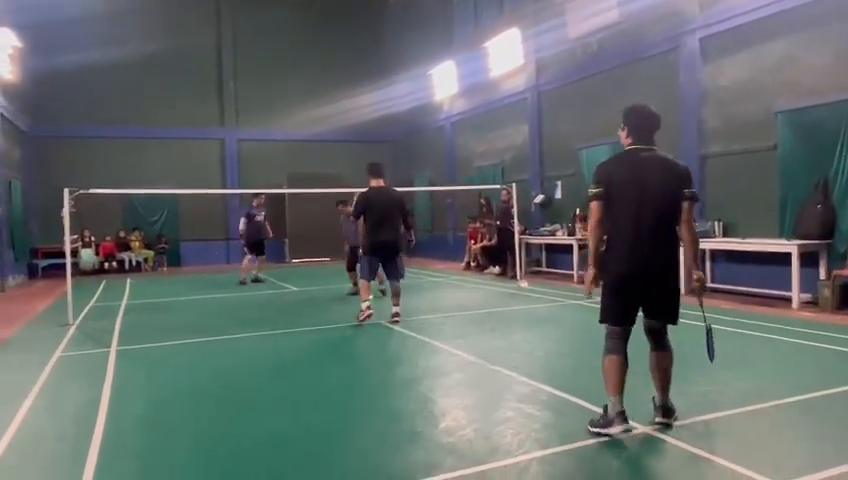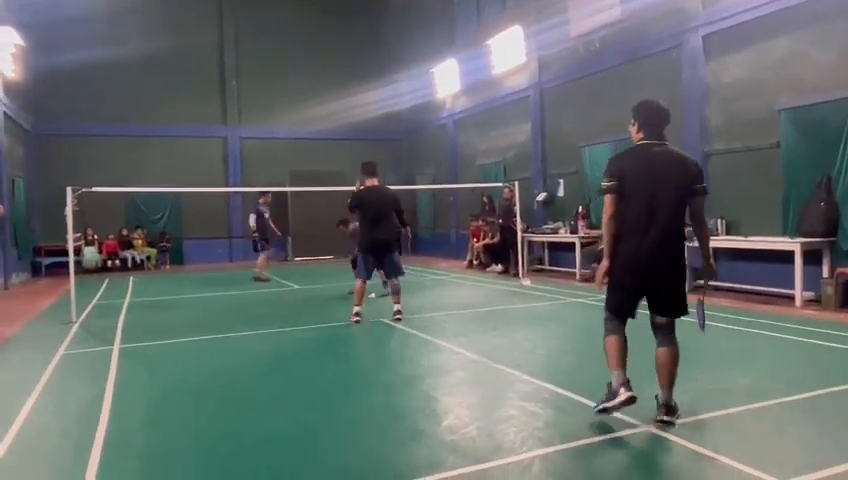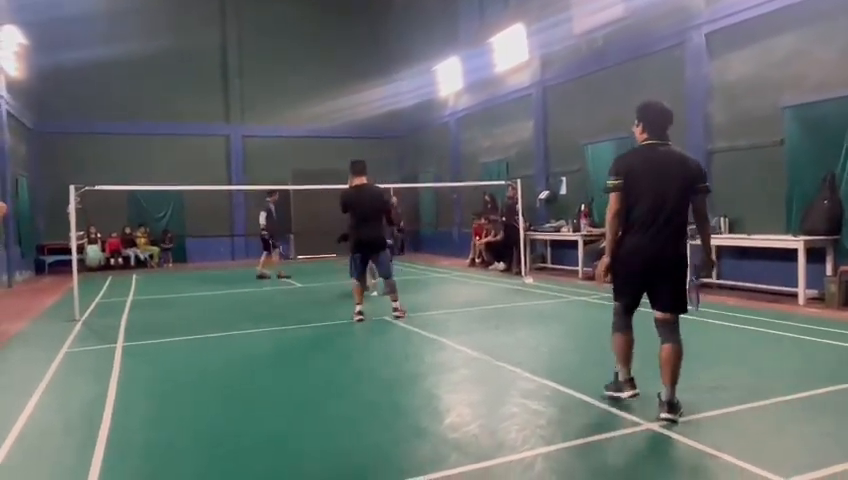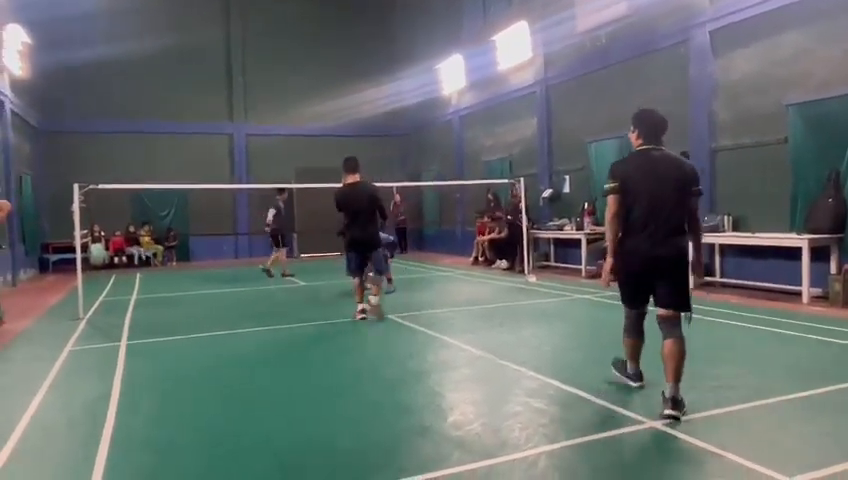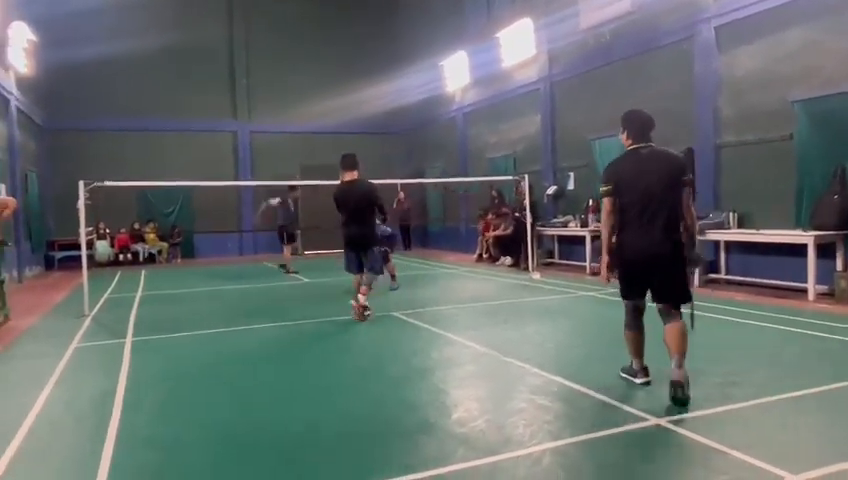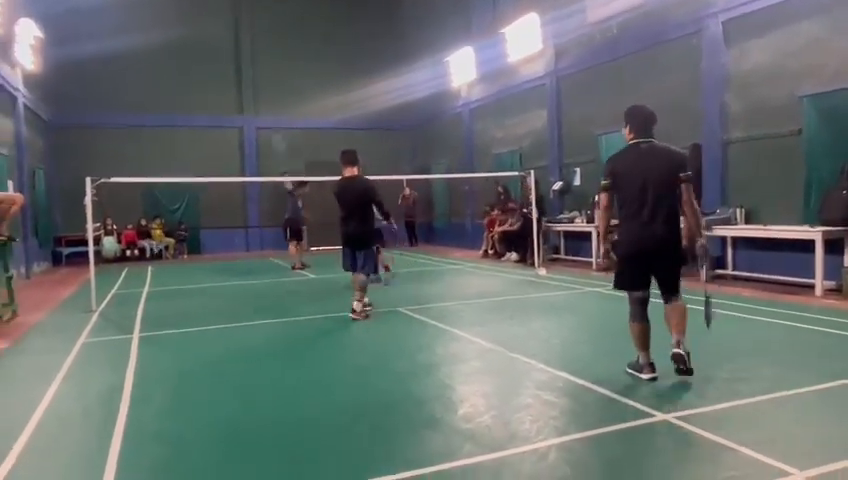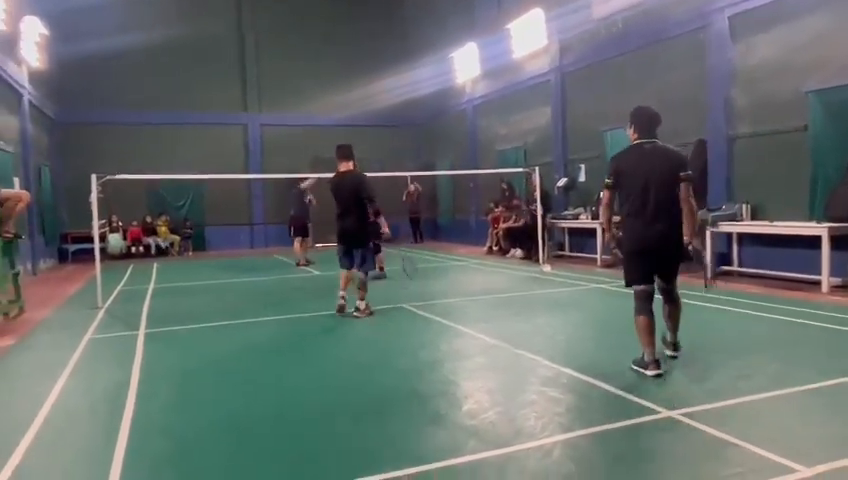
dt=0.2s
person 1, frame 1
left shoulder: (607, 170)
right shoulder: (677, 171)
left elbow: (596, 222)
right elbow: (685, 225)
left wrist: (593, 265)
right wrist: (695, 269)
left hip: (620, 267)
right hip: (662, 267)
left knee: (615, 338)
right knee: (658, 334)
left ankle: (614, 413)
right ankle: (663, 406)
person 1, frame 2
left shoulder: (619, 164)
right shoulder: (688, 166)
left elbow: (610, 216)
right elbow: (698, 217)
left wrist: (606, 257)
right wrist: (706, 257)
left hip: (629, 259)
right hip: (670, 260)
left knee: (614, 320)
right knee: (664, 329)
left ankle: (619, 385)
right ankle: (665, 403)
person 1, frame 3
left shoulder: (625, 162)
right shoulder: (691, 165)
left elbow: (614, 213)
right elbow: (700, 214)
left wrist: (608, 254)
right wrist: (706, 250)
left hip: (632, 254)
right hip: (671, 256)
left knee: (622, 314)
right knee: (668, 325)
left ankle: (624, 380)
right ankle: (668, 401)
person 1, frame 4
left shoulder: (621, 168)
right shoulder: (685, 169)
left elbow: (613, 214)
right elbow: (692, 217)
left wrist: (610, 255)
right wrist: (697, 254)
left hip: (633, 255)
right hip: (672, 256)
left knee: (633, 315)
right knee: (670, 323)
left ankle: (632, 370)
right ankle: (672, 398)
person 1, frame 5
left shoulder: (614, 169)
right shoulder: (675, 161)
left elbow: (609, 214)
right elbow: (686, 208)
left wrist: (606, 255)
left hip: (630, 251)
right hip: (667, 249)
left knee: (633, 309)
right knee: (671, 311)
left ankle: (638, 368)
right ankle: (677, 370)
person 1, frame 6
left shoulder: (615, 163)
right shoulder: (675, 157)
left elbow: (605, 206)
right elbow: (687, 201)
left wrist: (604, 240)
right wrist: (697, 235)
left hip: (631, 242)
right hip: (666, 240)
left knee: (638, 302)
right knee: (672, 294)
left ankle: (645, 363)
right ankle: (679, 347)
person 1, frame 7
left shoulder: (619, 161)
right shoulder: (677, 157)
left elbow: (607, 202)
right elbow: (686, 201)
left wrist: (608, 231)
right wrist: (690, 235)
left hip: (636, 239)
right hip: (670, 237)
left knee: (642, 297)
right knee: (668, 289)
left ankle: (650, 360)
right ankle: (672, 341)
person 2, frame 1
left shoulder: (365, 196)
right shoulder: (396, 195)
left elbow: (354, 216)
right elbow: (406, 219)
left wrist: (356, 202)
right wrist: (411, 236)
left hip: (371, 244)
right hip: (392, 244)
left knee: (365, 278)
right knee: (394, 278)
left ankle: (366, 306)
right ankle: (396, 311)
person 2, frame 2
left shoulder: (359, 195)
right shoulder: (390, 194)
left elbow: (351, 209)
right elbow: (401, 216)
right wrist: (407, 230)
left hip: (367, 243)
right hip: (387, 242)
left knee: (361, 278)
right knee: (393, 277)
left ankle: (356, 311)
right ankle: (397, 309)
person 2, frame 3
left shoulder: (346, 194)
right shoulder: (378, 192)
right elbow: (388, 215)
left hip: (357, 242)
right hip: (377, 240)
left knee: (358, 278)
right knee: (387, 275)
left ankle: (358, 310)
right ankle: (396, 307)
person 2, frame 4
left shoulder: (340, 193)
right shoulder: (370, 189)
right elbow: (382, 212)
right wrist: (384, 221)
left hip: (352, 240)
right hip: (371, 238)
left knee: (358, 275)
right knee: (378, 271)
left ankle: (361, 308)
right ankle: (374, 300)
person 2, frame 5
left shoulder: (338, 191)
right shoulder: (368, 187)
right elbow: (380, 208)
right wrist: (383, 217)
left hip: (350, 237)
right hip: (367, 236)
left knee: (358, 272)
right knee: (372, 270)
left ankle: (363, 305)
right ankle: (361, 299)
person 2, frame 6
left shoulder: (338, 186)
right shoulder: (366, 183)
right elbow: (380, 207)
right wrist: (390, 221)
left hip: (347, 234)
right hip: (364, 233)
left knee: (354, 269)
right knee: (364, 271)
left ankle: (363, 300)
right ankle: (357, 308)
person 2, frame 7
left shoulder: (334, 181)
right shoulder: (360, 178)
right elbow: (371, 204)
left hip: (343, 230)
right hip: (360, 230)
left knee: (346, 265)
right knee: (362, 268)
left ankle: (342, 295)
right ankle: (361, 305)
